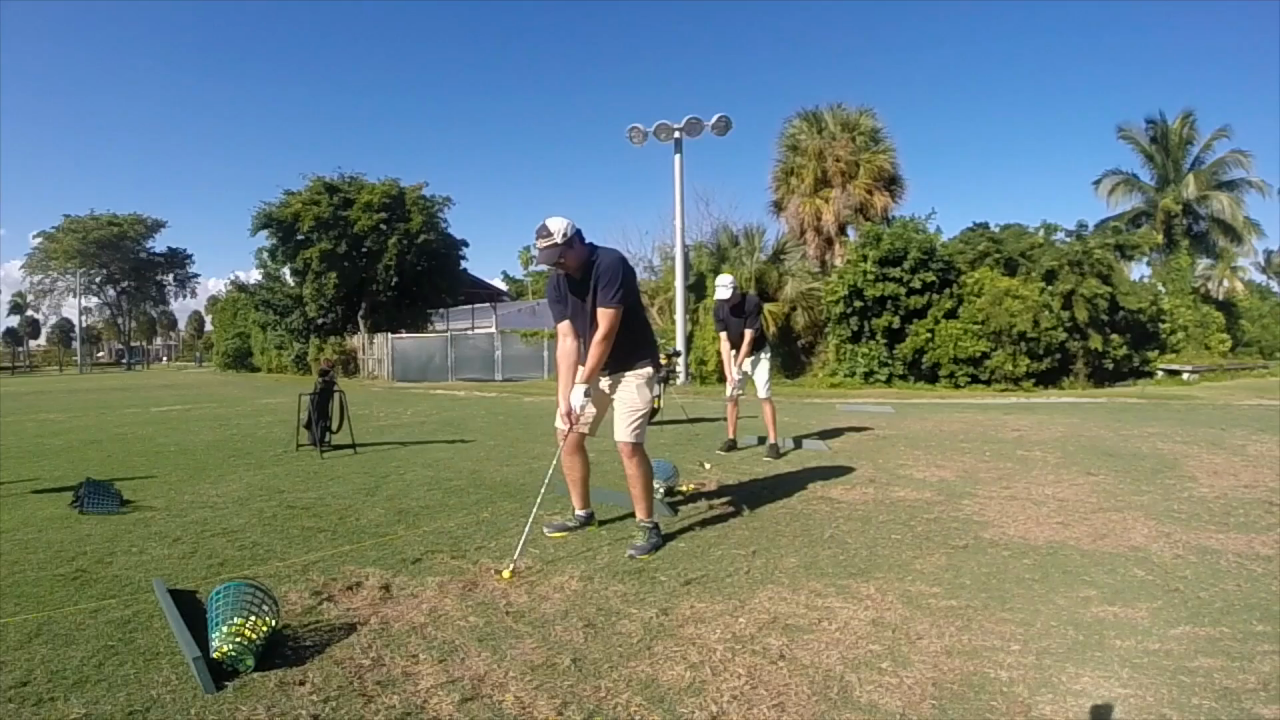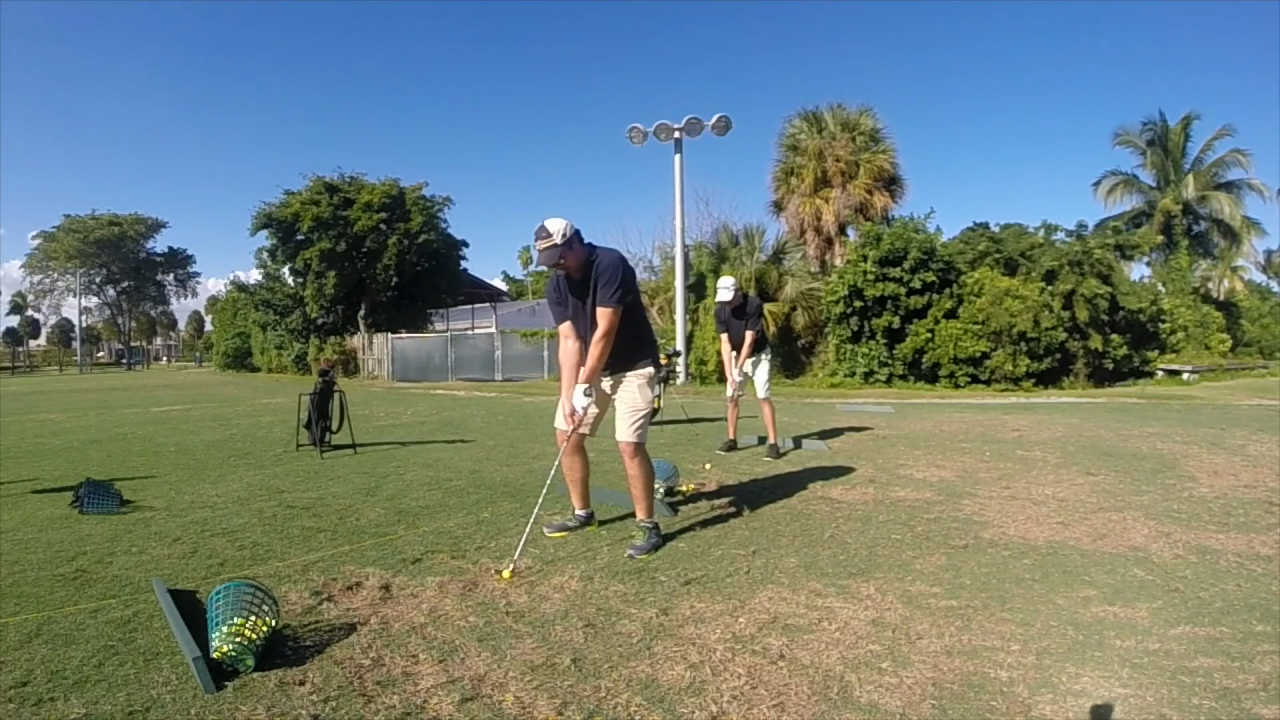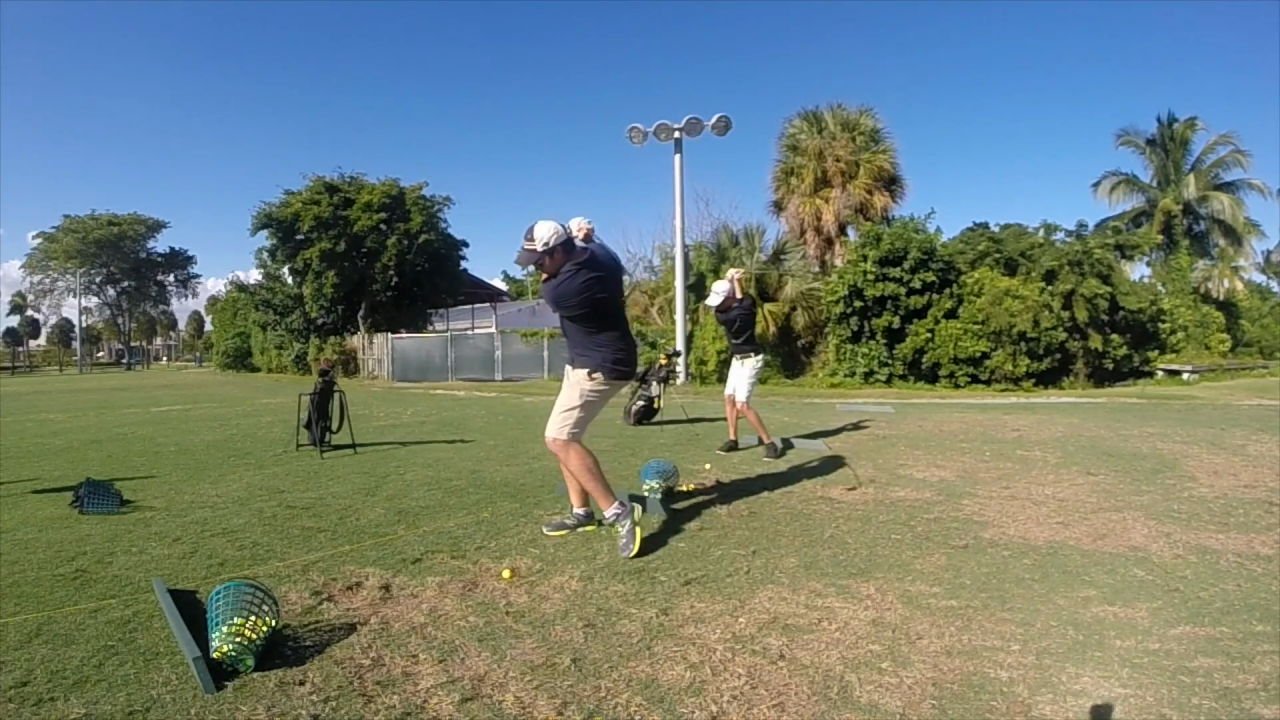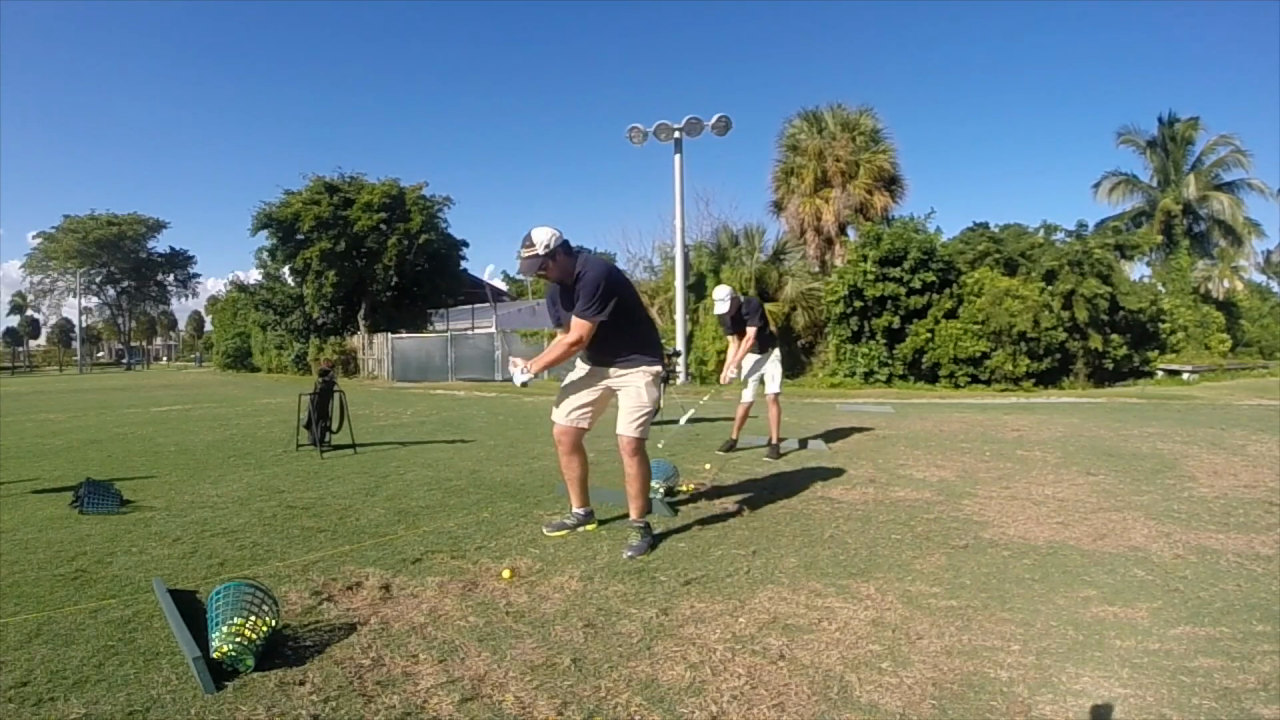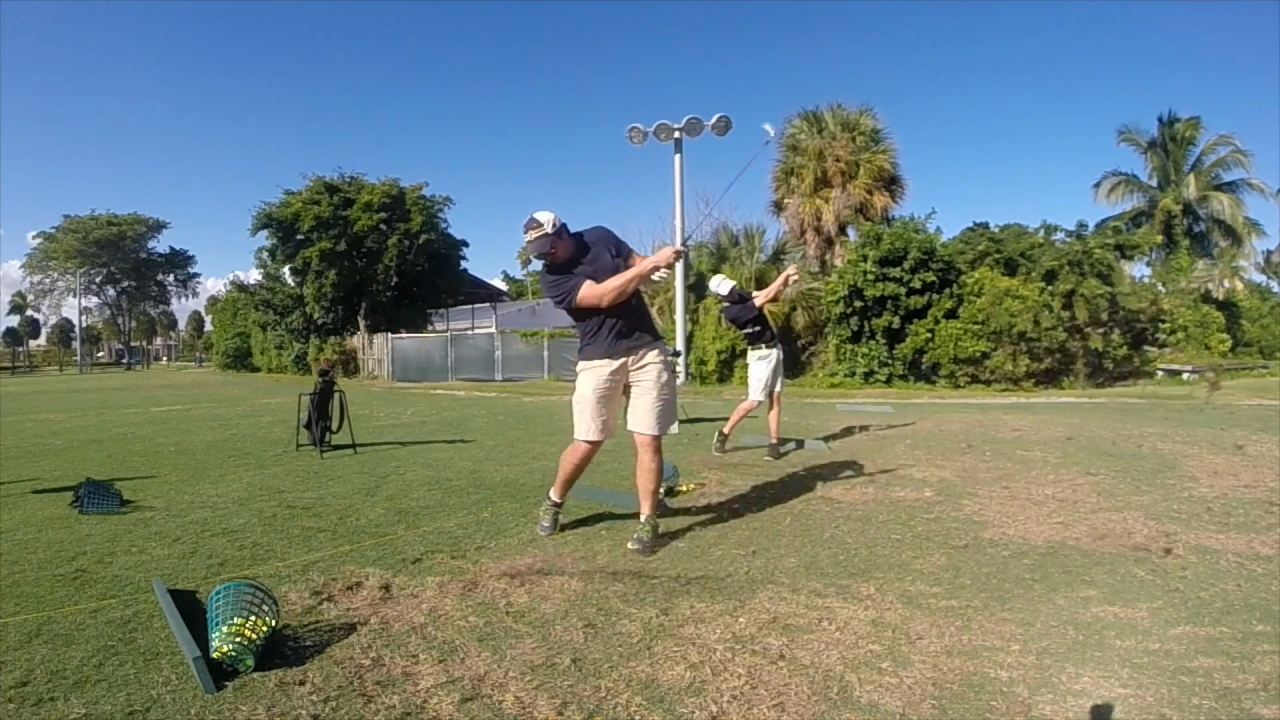
dt=1s
person 1, frame 1
left shoulder: (611, 264)
right shoulder: (556, 283)
left elbow: (605, 332)
right elbow: (567, 339)
left wrist: (582, 386)
right wrist: (563, 394)
left hip: (632, 366)
right hip: (591, 365)
left knee: (628, 444)
right knee: (568, 436)
left ankle: (648, 526)
right ankle: (582, 513)
person 1, frame 2
left shoulder: (611, 264)
right shoulder: (557, 284)
left elbow: (605, 332)
right elbow: (569, 340)
left wrist: (584, 388)
right wrist: (567, 396)
left hip: (633, 366)
right hip: (590, 366)
left knee: (629, 445)
right knee: (566, 435)
left ankle: (648, 526)
right ankle: (582, 513)
person 1, frame 3
left shoulder: (561, 290)
right shoulder: (602, 256)
right wrist: (581, 239)
left hip: (598, 368)
right hip: (591, 362)
left knee: (559, 439)
right knee: (563, 436)
left ankle: (619, 513)
right ankle: (581, 513)
person 1, frame 4
left shoulder: (596, 273)
right shoulder: (556, 289)
left elbow: (577, 339)
right elbow: (566, 337)
left wrist: (532, 367)
right wrist: (534, 365)
left hip: (637, 364)
right hip: (593, 364)
left knee: (630, 443)
right knee: (564, 433)
left ankle: (639, 525)
right ankle: (581, 512)
person 1, frame 5
left shoulder: (599, 237)
right shoulder: (552, 278)
left elbow: (639, 273)
right elbow: (606, 294)
left wrist: (655, 268)
right wrist: (653, 261)
left hip: (648, 352)
right hip: (600, 361)
left knee: (648, 441)
right knee: (586, 444)
left ankle: (647, 522)
right ankle: (553, 500)
person 2, frame 1
left shoulder: (752, 303)
right shoulder: (719, 309)
left elbow: (748, 338)
right elbow: (724, 341)
left wrist: (737, 367)
right wrist: (728, 371)
left hip: (758, 354)
right hip: (735, 354)
left knee: (764, 396)
right knee: (731, 396)
left ankle: (773, 442)
right ankle: (731, 439)
person 2, frame 2
left shoulder: (754, 305)
right shoulder: (720, 311)
left elbow: (749, 340)
right elbow: (725, 343)
left wrist: (739, 369)
right wrist: (729, 374)
left hip: (759, 355)
right hip: (736, 355)
left knee: (763, 397)
right knee: (732, 397)
left ankle: (772, 443)
right ankle: (732, 439)
person 2, frame 3
left shoulder: (729, 317)
right shoulder: (747, 301)
left elbow: (717, 312)
left wrist: (731, 280)
right wrist: (736, 281)
left hip: (748, 361)
right hip: (738, 358)
left knee: (741, 405)
right knee: (729, 398)
left ankle: (769, 443)
right ankle: (733, 439)
person 2, frame 4
left shoulder: (752, 304)
right shoulder: (724, 316)
left elbow: (750, 338)
right elbow: (733, 343)
left wrist: (734, 364)
right wrist: (727, 367)
left hip: (770, 354)
right hip: (749, 358)
left knee: (772, 398)
right knee: (746, 401)
left ankle: (774, 443)
right ankle: (733, 439)
person 2, frame 5
left shoulder: (740, 296)
right shoulder: (731, 312)
left elbow: (766, 292)
right elbow: (767, 296)
left wrist: (787, 281)
right wrist: (785, 273)
left hip: (774, 350)
right hip: (760, 355)
left knee: (775, 398)
right knee: (754, 400)
left ankle: (774, 443)
right ankle: (724, 433)
